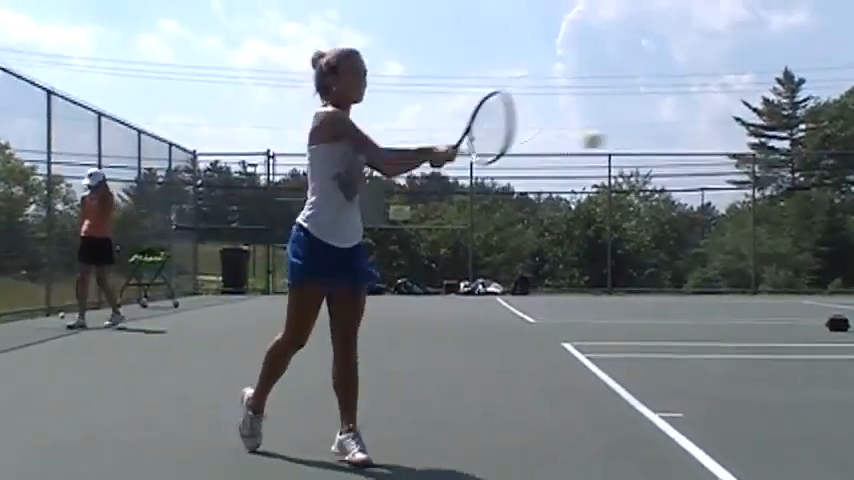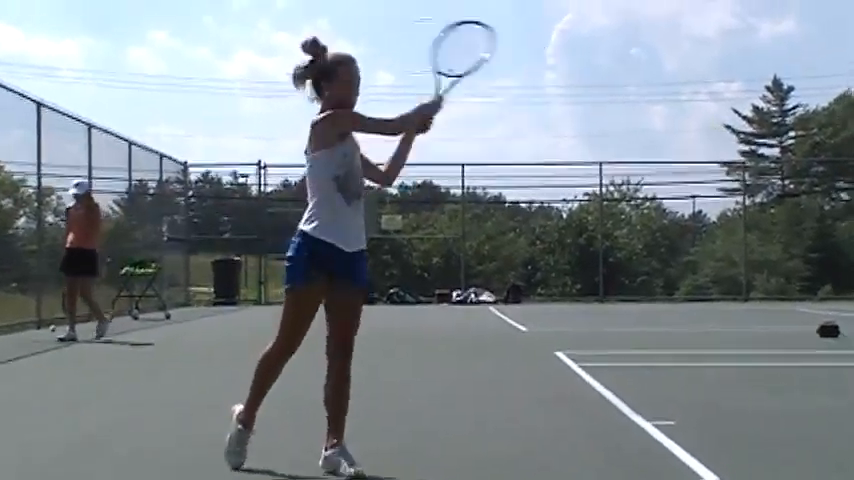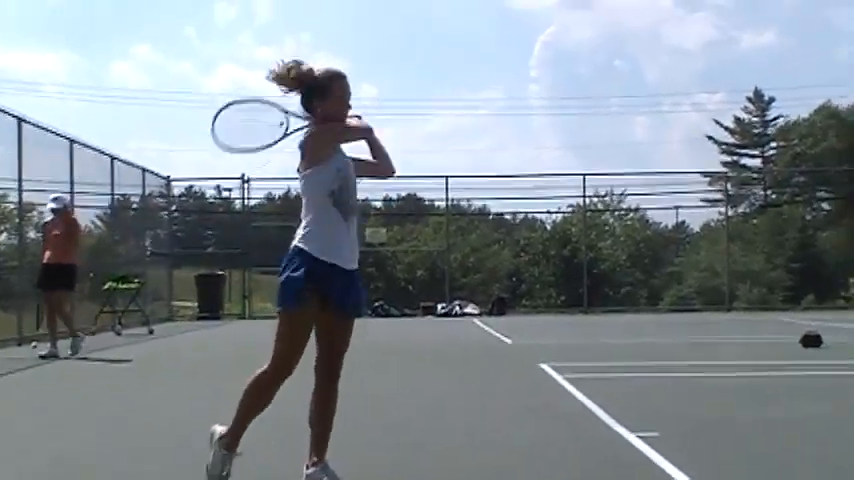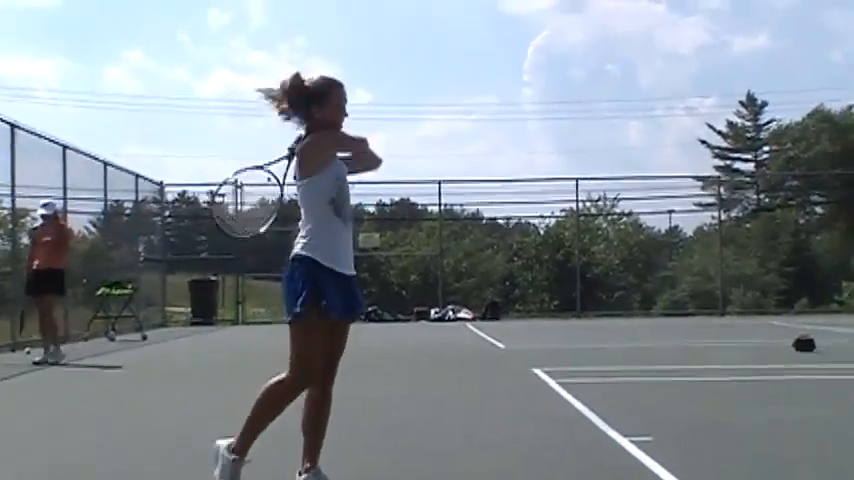
dt=0.1s
person 1, frame 1
left shoulder: (355, 131)
right shoulder: (327, 119)
left elbow: (390, 169)
right elbow: (379, 158)
left wrist: (426, 155)
right wrist: (426, 154)
left hip: (348, 246)
right hip: (314, 241)
left knee: (346, 342)
right knee: (295, 337)
left ankle: (348, 432)
right ankle: (256, 403)
person 1, frame 2
left shoulder: (349, 134)
right shoulder: (328, 122)
left elbow: (384, 178)
right elbow: (391, 126)
left wrist: (413, 131)
right wrist: (422, 112)
left hip: (351, 252)
right hip: (316, 245)
left knee: (342, 352)
right knee: (288, 342)
right ankle: (245, 419)
person 1, frame 3
left shoulder: (335, 148)
right shoulder: (320, 136)
left elbow: (386, 169)
right elbow: (366, 131)
left wrist: (368, 143)
right wrist: (362, 130)
left hip: (342, 268)
right hip: (311, 263)
left knee: (329, 372)
right knee: (282, 365)
right ankle: (229, 437)
person 1, frame 4
left shoulder: (329, 156)
right shoulder: (315, 145)
left elbow: (370, 162)
right elbow: (366, 150)
left wrist: (356, 151)
right wrist: (352, 143)
left hip: (338, 273)
right hip: (312, 270)
left knee: (322, 379)
right knee: (300, 377)
person 2, frame 1
left shoulder: (106, 198)
right shoulder: (86, 198)
left elbow: (105, 217)
right elbow: (84, 220)
left wrist: (99, 195)
right wrist: (82, 238)
left hip: (101, 241)
right hip: (86, 240)
left knee: (102, 281)
right knee: (81, 280)
left ankle: (116, 313)
right ankle: (81, 317)
person 2, frame 2
left shoulder: (92, 209)
right shoulder: (70, 209)
left elbow: (94, 230)
right elbow: (68, 232)
right wrist: (67, 250)
left hip: (86, 252)
right hip: (71, 252)
left knee: (84, 293)
right knee: (69, 293)
left ankle: (102, 320)
right ankle: (71, 330)
person 2, frame 3
left shoulder: (71, 223)
right shoulder: (47, 224)
left elbow: (73, 245)
right elbow: (45, 248)
right wrist: (41, 269)
left hip: (64, 267)
right hip: (48, 267)
left knee: (60, 307)
right knee: (49, 309)
left ankle: (75, 336)
right ankle: (53, 346)
person 2, frame 4
left shoulder: (61, 229)
right shoulder: (36, 230)
left elbow: (64, 251)
right elbow: (32, 254)
right wrist: (27, 274)
left hip: (54, 272)
right hip: (38, 272)
left knee: (48, 312)
right knee: (42, 315)
left ankle: (56, 349)
right ankle: (47, 352)
